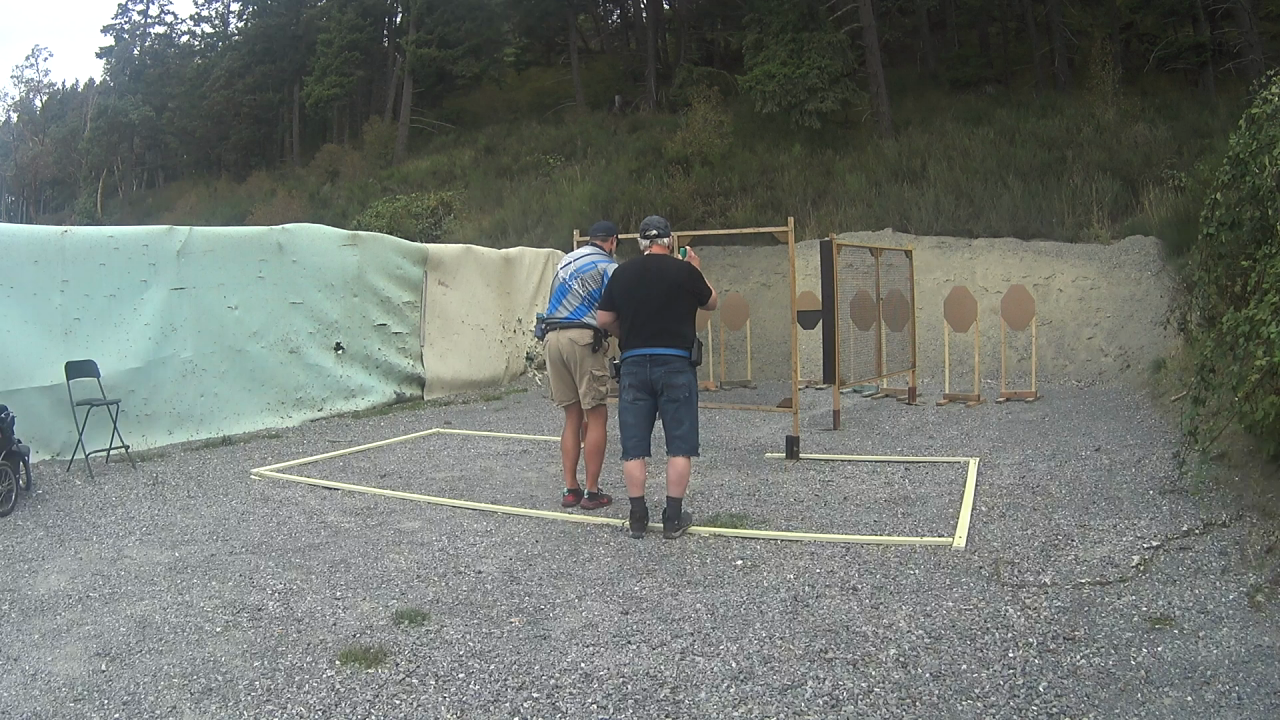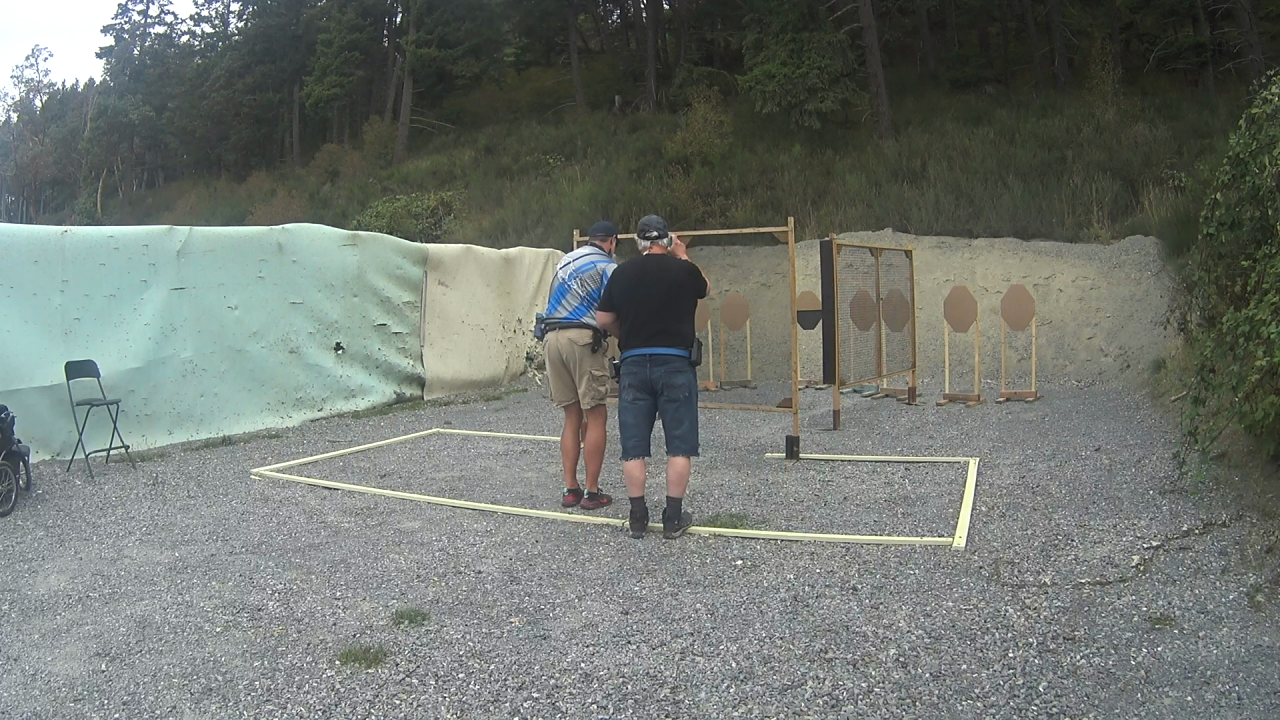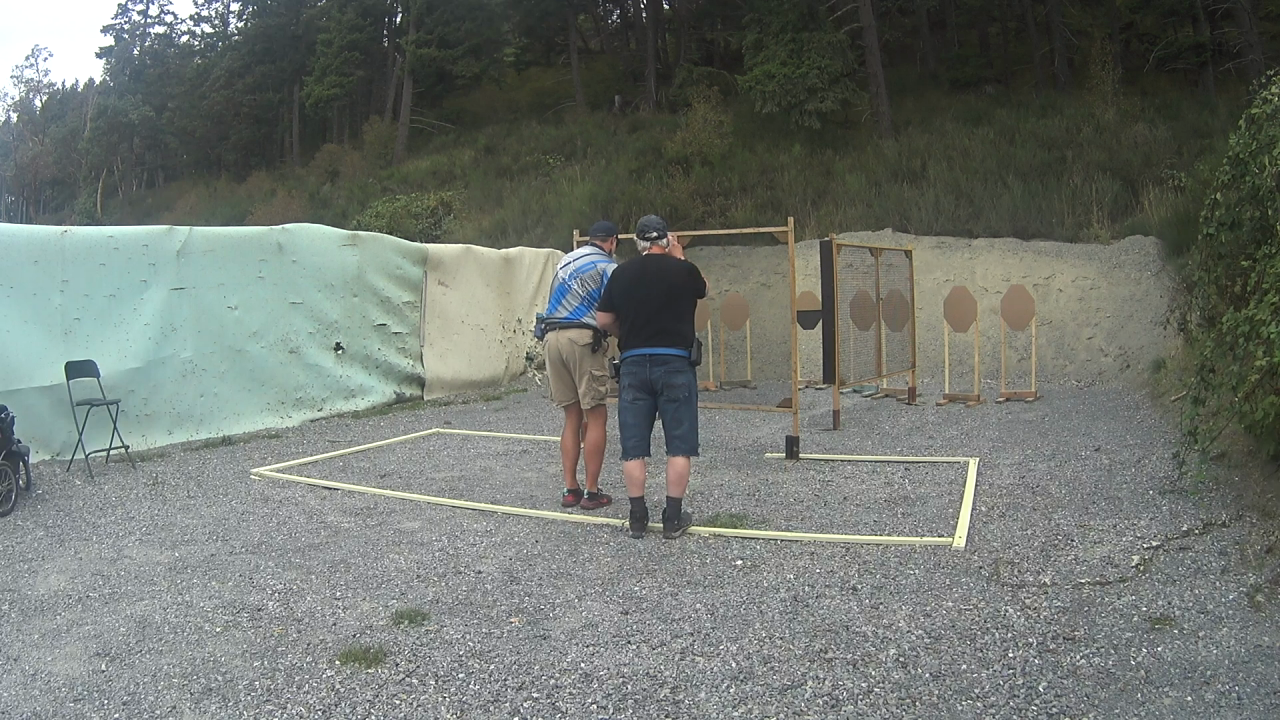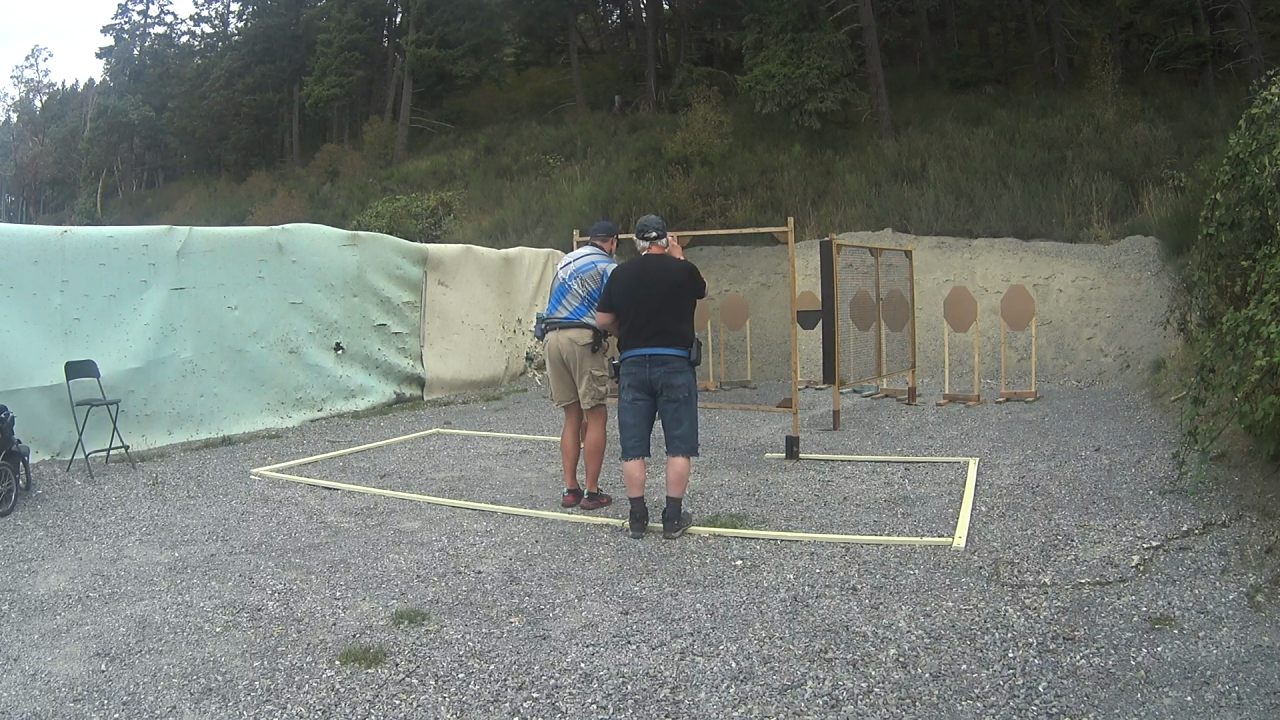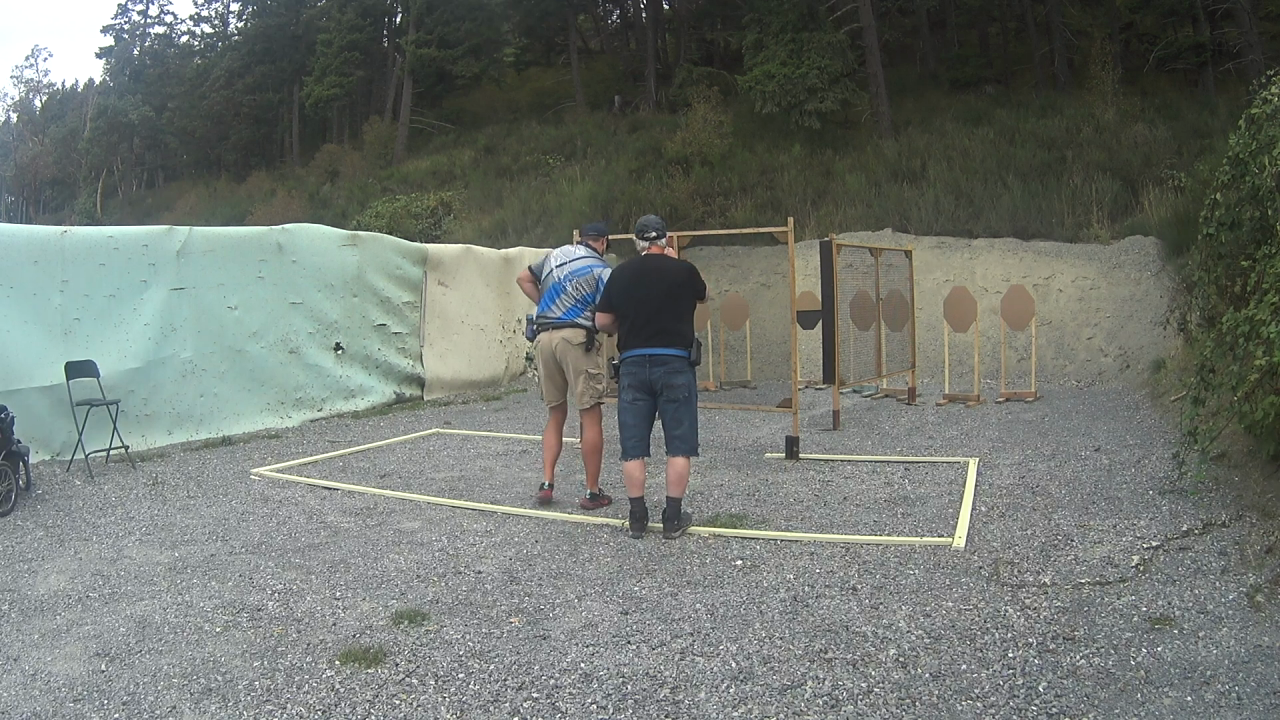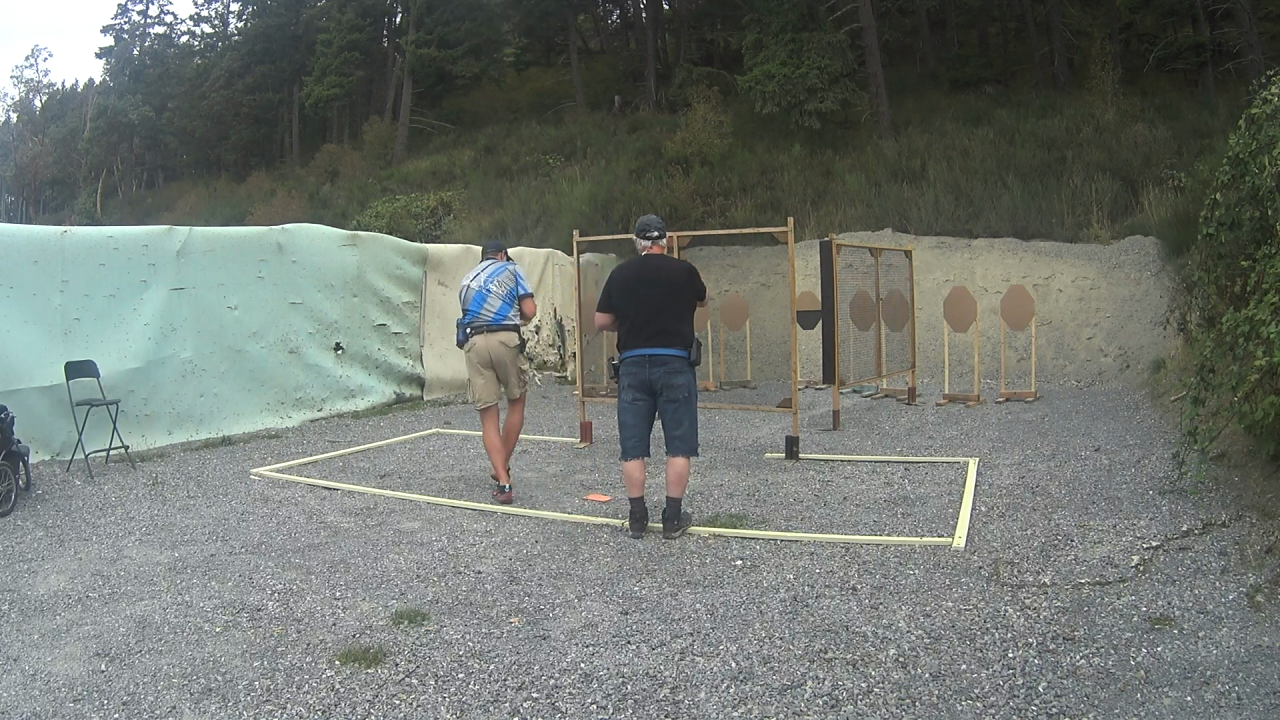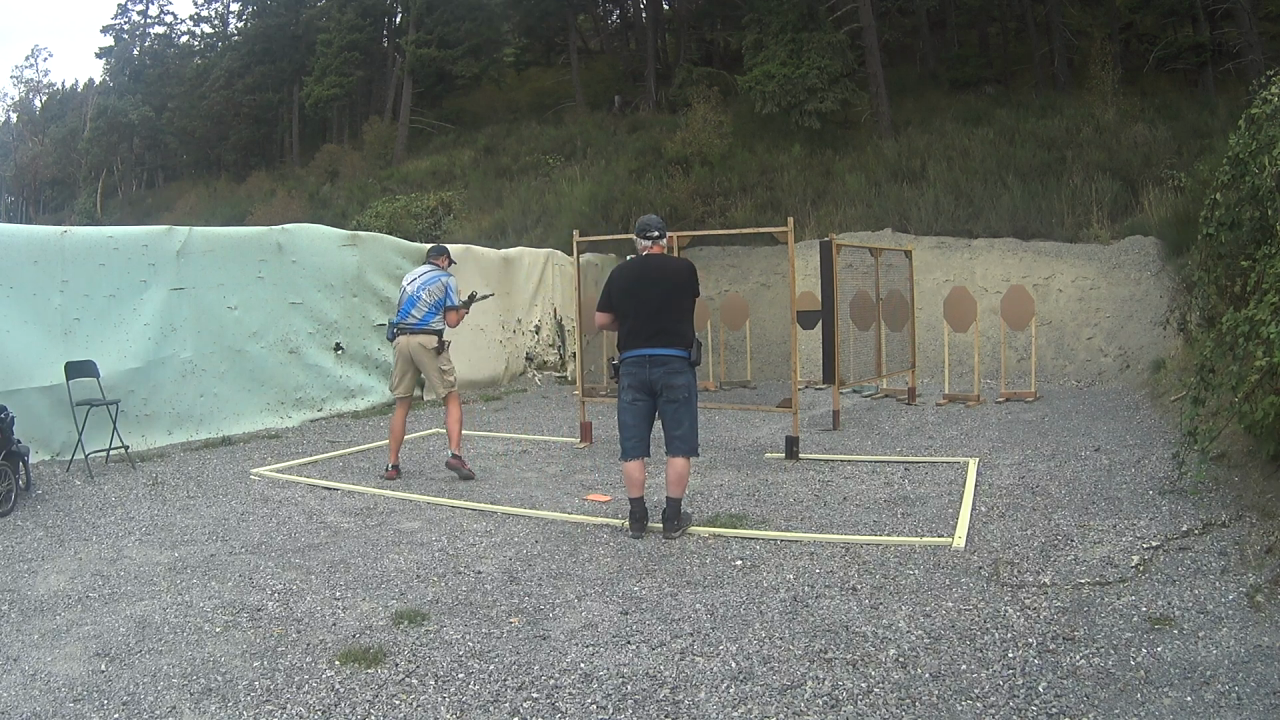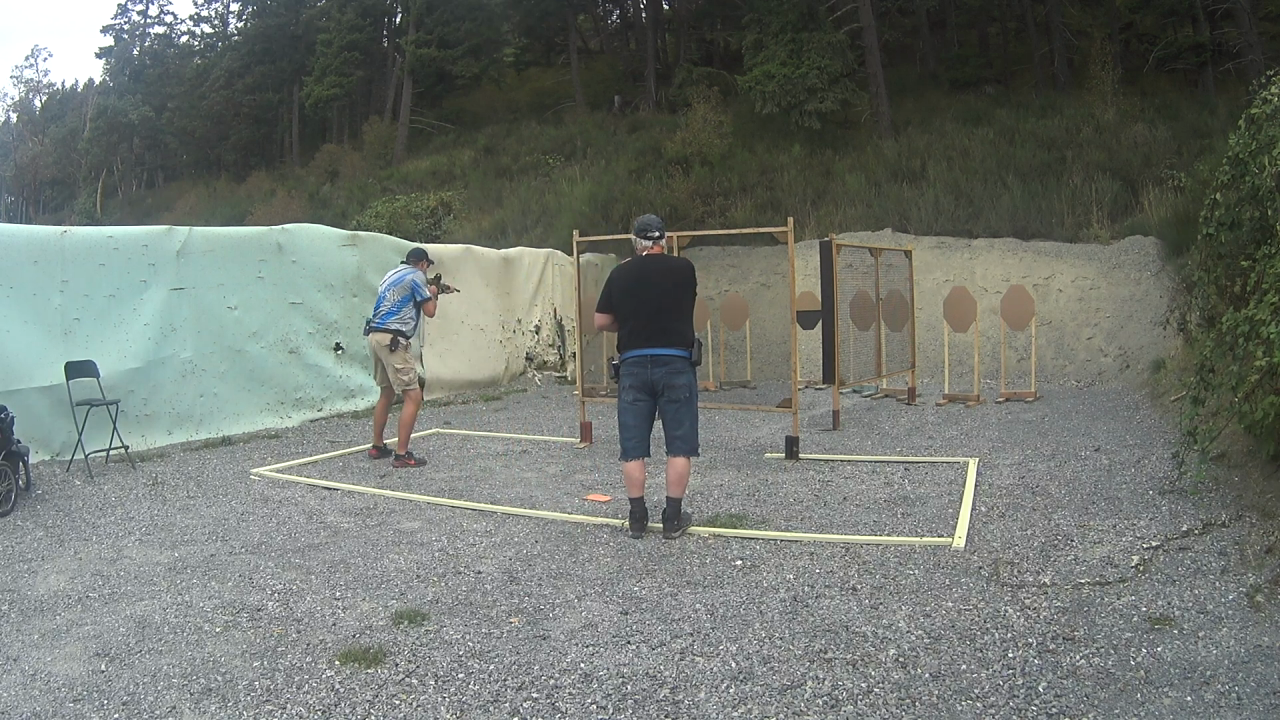
dt=0.7s
person 1, frame 1
left shoulder: (622, 272)
right shoulder: (685, 271)
left elbow: (603, 319)
right elbow: (711, 302)
left hip: (633, 365)
right hip: (675, 364)
left knee: (634, 447)
right knee: (679, 445)
left ankle: (637, 518)
right ankle: (673, 518)
person 1, frame 2
left shoulder: (622, 273)
right shoulder: (684, 270)
left elbow: (603, 319)
right elbow: (704, 288)
right wrist: (682, 256)
left hip: (633, 365)
right hip: (675, 364)
left knee: (634, 447)
right knee: (679, 446)
left ankle: (637, 517)
right ankle: (673, 518)
person 1, frame 3
left shoulder: (621, 273)
right shoulder: (684, 269)
left elbow: (603, 320)
right elbow: (703, 289)
left hip: (633, 364)
right hip: (674, 364)
left knee: (633, 447)
right knee: (679, 445)
left ankle: (637, 518)
right ankle: (673, 518)
person 1, frame 4
left shoulder: (620, 274)
right shoulder: (683, 270)
left elbow: (603, 321)
right elbow: (702, 290)
left hip: (633, 364)
right hip: (674, 364)
left knee: (633, 447)
right knee: (679, 445)
left ankle: (637, 518)
right ankle: (673, 518)
person 1, frame 5
left shoulder: (620, 273)
right shoulder: (683, 270)
left elbow: (602, 322)
right elbow: (703, 296)
left hip: (633, 365)
right hip: (674, 364)
left knee: (633, 447)
right knee: (678, 446)
left ankle: (637, 518)
right ankle: (673, 518)
person 1, frame 6
left shoulder: (620, 274)
right shoulder: (684, 270)
left elbow: (601, 322)
right elbow: (702, 301)
left hip: (633, 366)
right hip: (674, 364)
left knee: (633, 447)
right knee: (678, 446)
left ankle: (637, 518)
right ankle: (673, 518)
person 1, frame 7
left shoulder: (620, 273)
right shoulder: (684, 269)
left elbow: (602, 321)
left hip: (633, 365)
right hip: (674, 364)
left knee: (633, 447)
right knee: (678, 445)
left ankle: (637, 518)
right ankle: (673, 518)
person 1, frame 8
left shoulder: (620, 274)
right shoulder: (683, 269)
left elbow: (601, 323)
left hip: (633, 366)
right hip: (675, 364)
left knee: (633, 447)
right knee: (679, 445)
left ankle: (637, 518)
right ankle: (673, 518)
person 2, frame 1
left shoulder: (566, 260)
right shoulder: (607, 265)
left elbow: (564, 302)
left hip: (553, 337)
right hip: (583, 338)
left knee: (572, 416)
right knee: (596, 416)
left ankle: (570, 489)
right ankle: (591, 492)
person 2, frame 2
left shoulder: (566, 260)
right shoulder: (606, 265)
left elbow: (561, 301)
left hip: (552, 337)
right hip: (582, 338)
left knee: (571, 416)
right knee: (595, 417)
left ankle: (569, 489)
right ankle: (591, 492)
person 2, frame 3
left shoulder: (566, 260)
right shoulder: (606, 265)
left elbow: (564, 301)
left hip: (552, 337)
right hip: (582, 338)
left knee: (572, 417)
right knee: (596, 417)
left ankle: (569, 489)
right ankle: (591, 492)
person 2, frame 4
left shoulder: (567, 259)
right shoulder: (607, 266)
left hip: (552, 338)
right hip: (583, 339)
left knee: (572, 417)
right knee: (596, 417)
left ankle: (569, 489)
right ankle: (591, 492)
person 2, frame 5
left shoulder: (555, 255)
right shoulder: (601, 269)
left elbow: (523, 279)
left hip: (544, 338)
right hip: (576, 339)
left knee: (556, 414)
right knee: (591, 417)
left ankle: (546, 484)
right ankle: (593, 492)
person 2, frame 6
left shoulder: (467, 280)
right shoulder: (512, 269)
right elbow: (529, 311)
left hip: (475, 344)
right hip: (506, 340)
left knee: (488, 416)
right knee: (517, 403)
left ankle: (504, 485)
right ankle: (502, 468)
person 2, frame 7
left shoulder: (409, 277)
right shoulder: (447, 279)
right elbow: (452, 322)
right wrist: (461, 313)
left hip: (402, 342)
right hip: (429, 342)
left knee: (402, 405)
right knee: (452, 400)
left ankle: (393, 465)
right ankle: (455, 456)
person 2, frame 8
left shoulder: (393, 274)
right shoulder: (416, 276)
right elbow: (430, 312)
left wrist: (426, 292)
right wrist: (433, 294)
left hip: (377, 338)
right hip: (393, 341)
left knee: (387, 392)
right knee: (413, 396)
left ankle: (377, 445)
right ankle: (402, 454)
